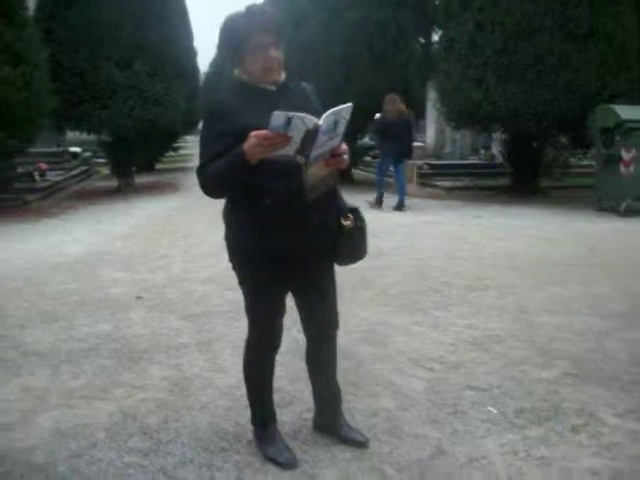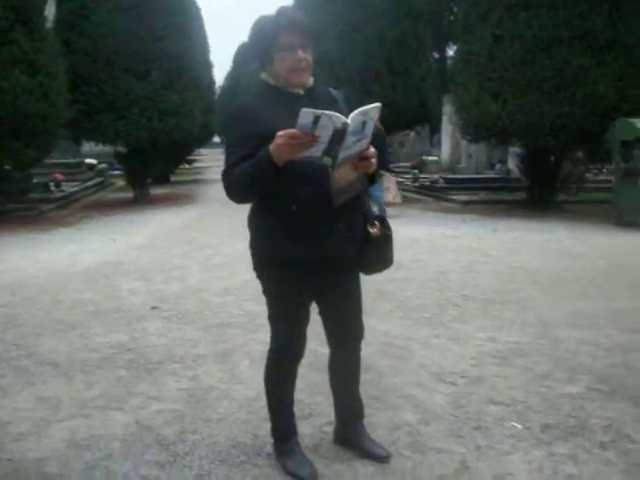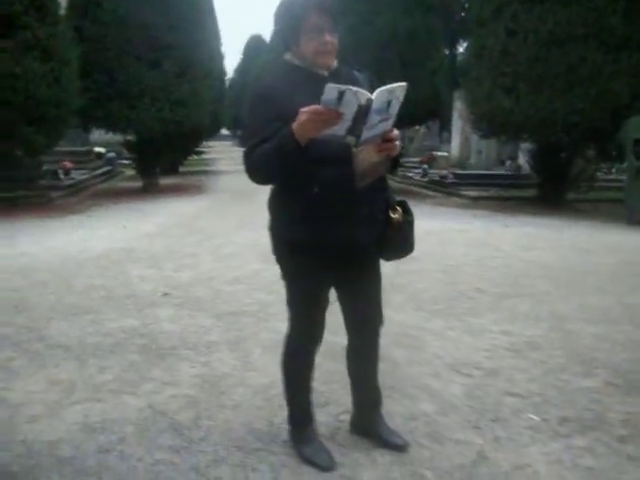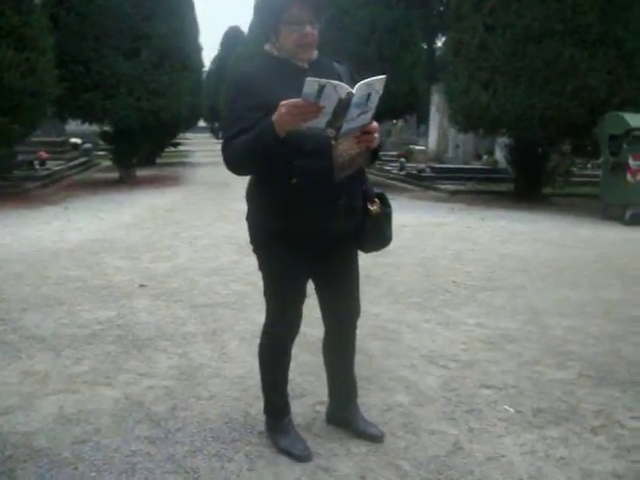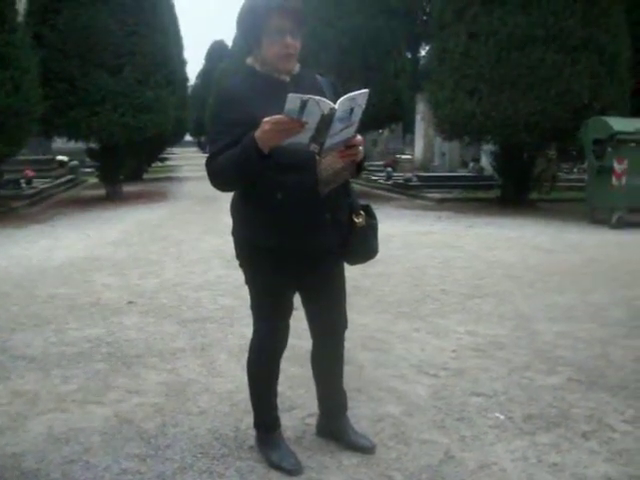
dt=1s
person 1, frame 1
left shoulder: (303, 93)
right shoulder: (225, 105)
left elbow: (325, 150)
right elbow: (210, 182)
left wrist: (338, 157)
right wrist: (246, 154)
left hip: (314, 237)
right hip: (261, 246)
left knee: (323, 329)
right knee: (265, 336)
left ankle: (329, 413)
right ankle: (264, 427)
person 1, frame 2
left shoulder: (331, 99)
right shoulder: (250, 110)
left elbow: (353, 160)
right elbow: (236, 187)
left wrist: (367, 164)
right wrist: (273, 157)
left hip: (339, 246)
right hip: (285, 254)
left knee: (348, 339)
right knee: (287, 346)
left ankle: (350, 425)
right ankle: (285, 440)
person 1, frame 3
left shoulder: (354, 81)
right shoulder: (272, 88)
left elbow: (375, 146)
right elbow: (258, 167)
left wrist: (390, 146)
right wrist: (297, 135)
left hip: (360, 230)
right hip: (305, 237)
left knee: (366, 326)
right knee: (306, 331)
left ankle: (367, 414)
right ankle: (301, 428)
person 1, frame 4
left shoulder: (332, 71)
right shoulder: (251, 76)
left elbow: (354, 136)
right elbow: (236, 158)
left wrist: (369, 139)
right wrist: (277, 126)
left hip: (338, 222)
right hip: (283, 228)
left knee: (343, 319)
right knee: (283, 323)
left ankle: (343, 406)
right ankle: (277, 419)
person 1, frame 5
left shoulder: (315, 85)
right shoulder: (234, 91)
left elbow: (338, 150)
right elbow: (220, 174)
left wrist: (353, 152)
right wrist: (260, 143)
left hip: (323, 237)
right hip: (268, 244)
left knee: (331, 331)
right knee: (270, 337)
left ankle: (334, 419)
right ankle: (267, 433)
